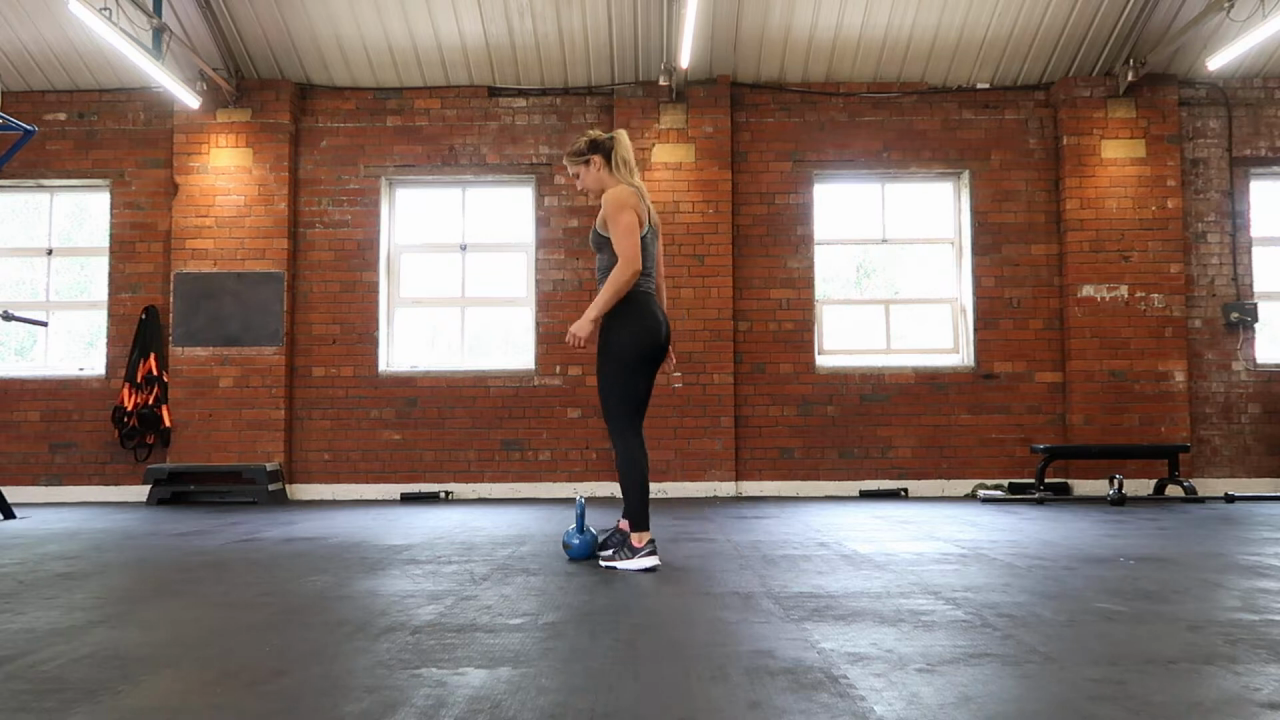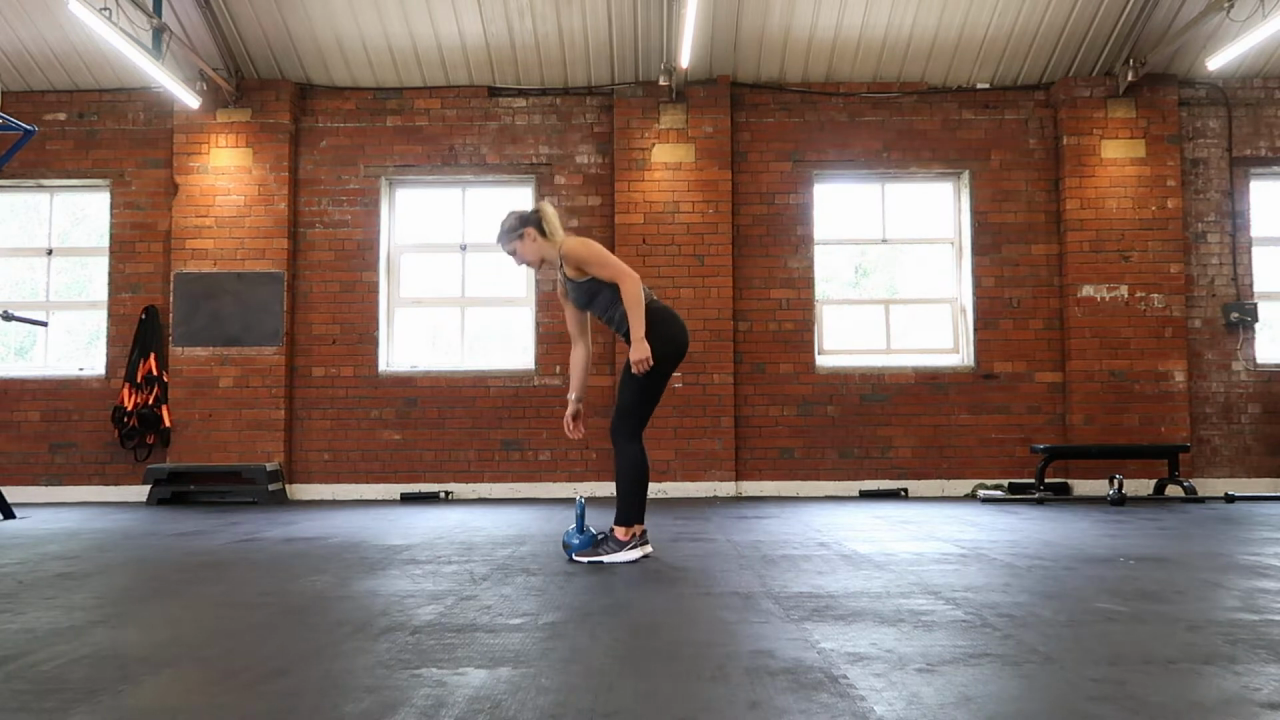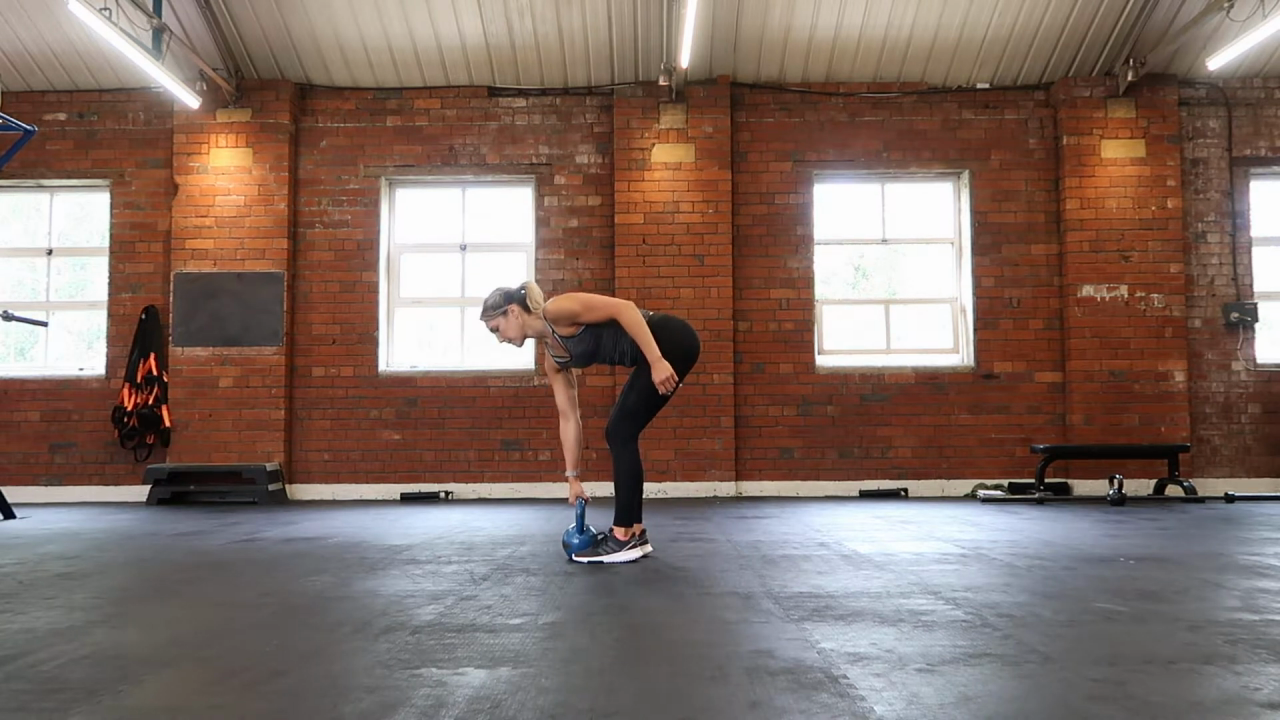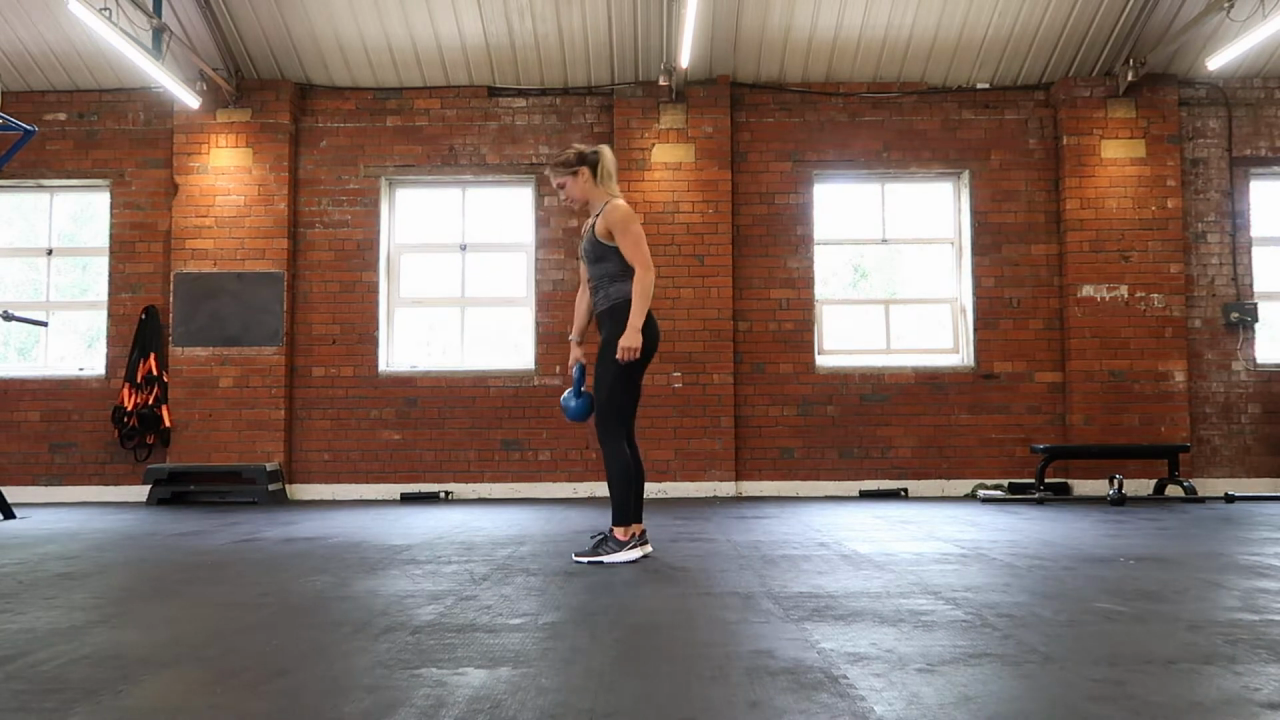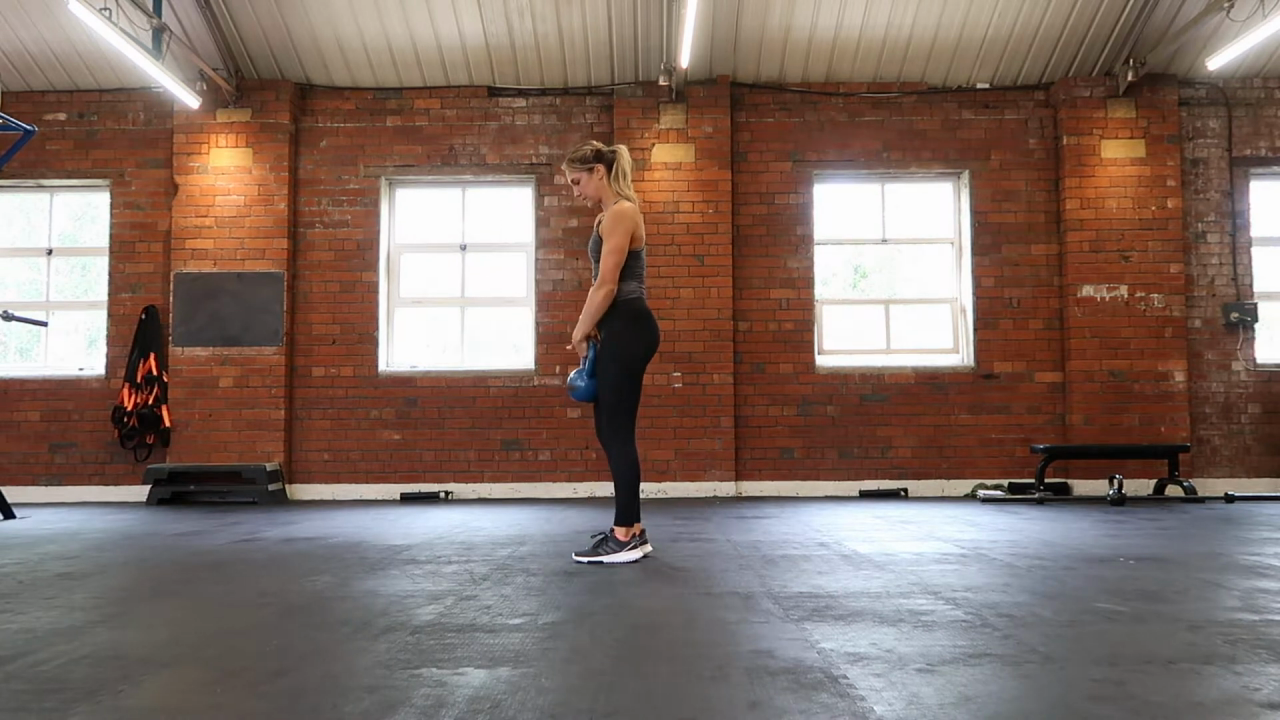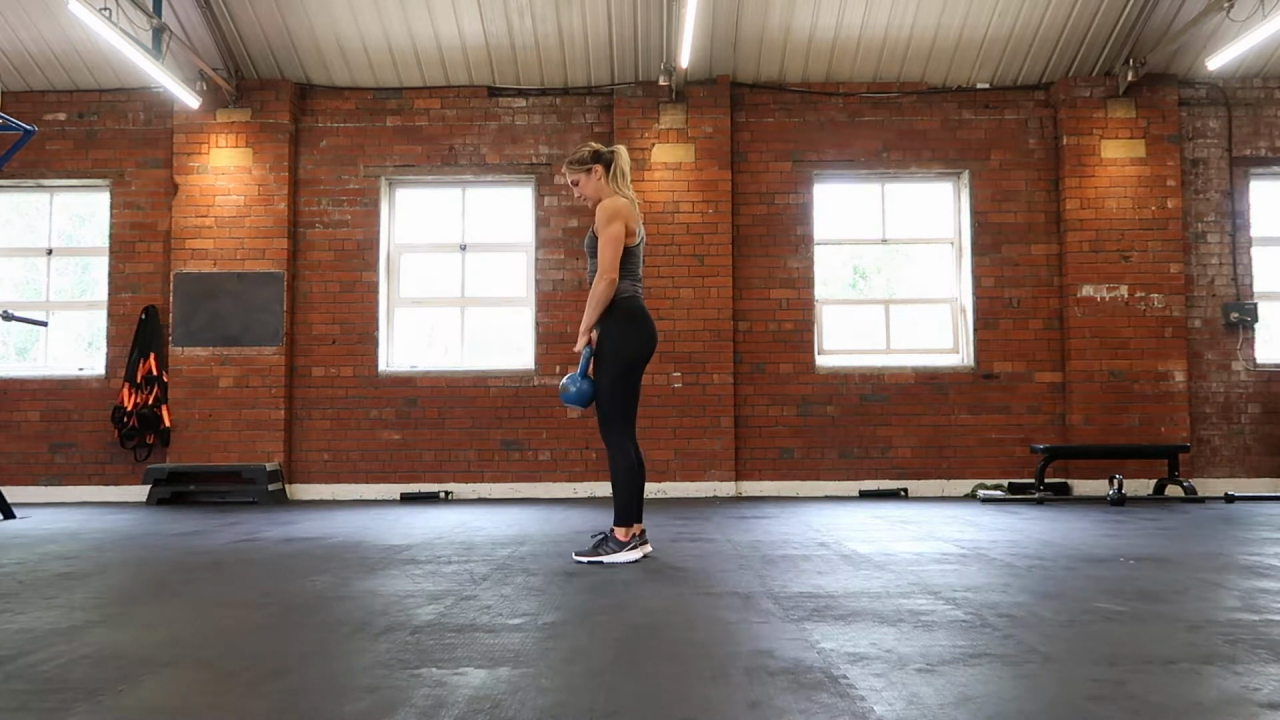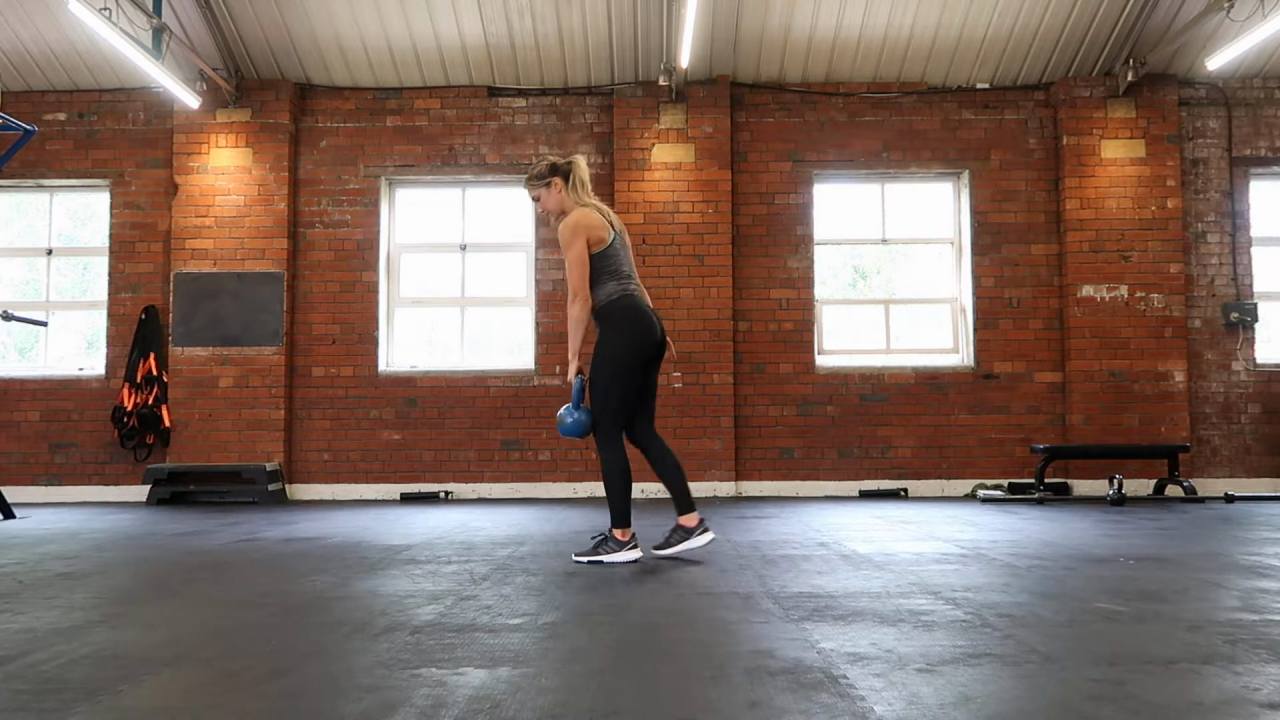
dt=0.7s
person 1, frame 1
left shoulder: (616, 198)
right shoulder: (640, 200)
left elbow: (629, 266)
left wrist: (590, 316)
right wrist: (660, 336)
left hip: (628, 323)
right hip: (651, 321)
left knee: (623, 431)
right knee: (628, 429)
left ankle: (641, 543)
right ankle: (632, 525)
person 1, frame 2
left shoulder: (571, 249)
right shoulder: (562, 284)
left elbow: (629, 278)
right elbow: (580, 342)
left wrist: (638, 340)
right wrist: (575, 398)
left hip: (658, 333)
right hip: (653, 336)
left knee: (624, 431)
right knee: (627, 432)
left ankle: (625, 537)
right ankle: (635, 531)
person 1, frame 3
left shoulder: (557, 310)
right shoulder: (553, 357)
left elbow: (624, 308)
right elbow: (568, 418)
left wrist: (657, 362)
right wrist: (573, 477)
left hip: (670, 342)
right hip: (654, 352)
left knee: (622, 433)
right knee: (619, 433)
left ankle: (624, 536)
right ankle: (634, 531)
person 1, frame 4
left shoulder: (616, 211)
right shoulder: (590, 223)
left elbow: (644, 271)
right elbow: (587, 289)
left wrist: (634, 329)
right wrist: (575, 342)
left hip: (626, 331)
right hip: (615, 331)
left knee: (610, 431)
right knee: (619, 433)
left ankle: (624, 537)
right ankle: (634, 532)
person 1, frame 5
left shoulder: (622, 213)
right shoulder: (606, 217)
left elbow: (609, 285)
left wrist: (580, 332)
right wrist: (585, 328)
left hip: (628, 330)
right hip: (618, 331)
left knee: (617, 432)
right knee: (609, 432)
left ankle: (625, 537)
right ankle: (632, 530)
person 1, frame 6
left shoulder: (611, 208)
right shoulder: (625, 211)
left elbow: (607, 277)
left wrist: (584, 330)
right wrist: (595, 328)
left hip: (623, 329)
right hip: (629, 327)
left knee: (615, 432)
right knee: (620, 432)
left ankle: (624, 538)
right ankle: (633, 531)
person 1, frame 7
left shoulder: (572, 224)
right shoulder: (603, 216)
left elbow: (580, 298)
left wrist: (574, 357)
left hip: (622, 331)
right hip: (645, 325)
left knee: (607, 435)
right knee: (641, 430)
left ankle: (622, 538)
right ankle: (690, 522)
